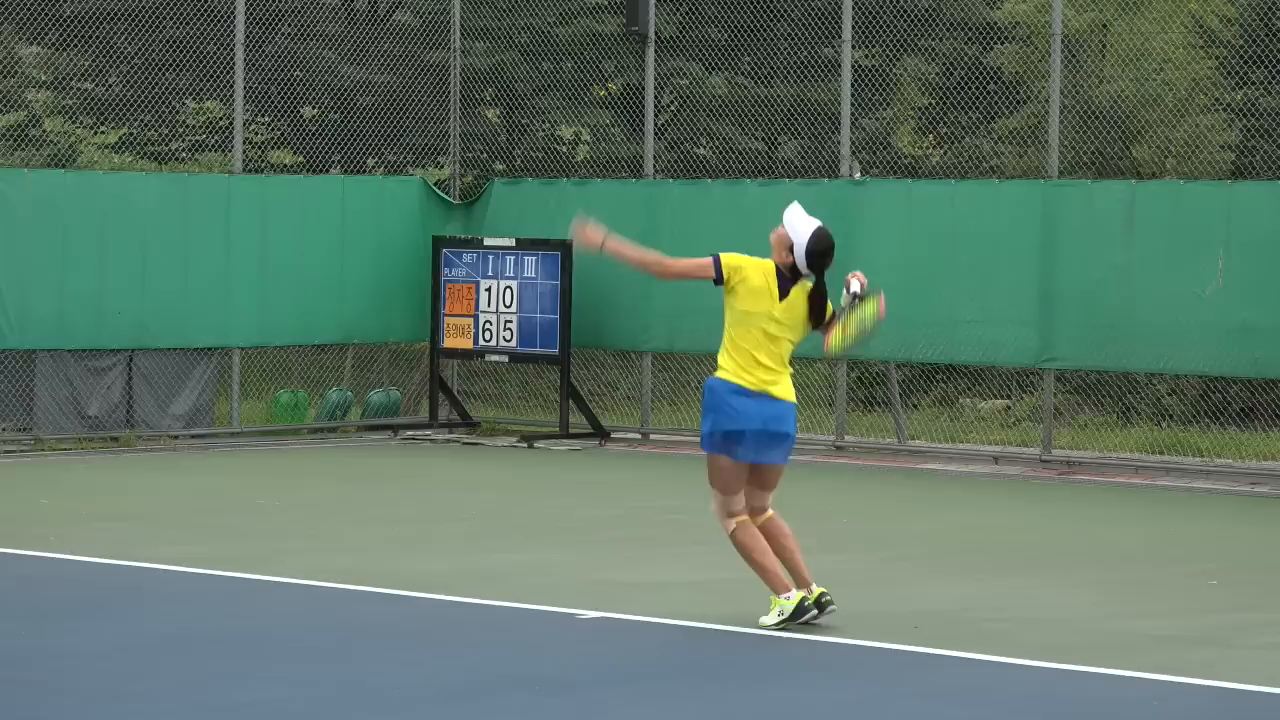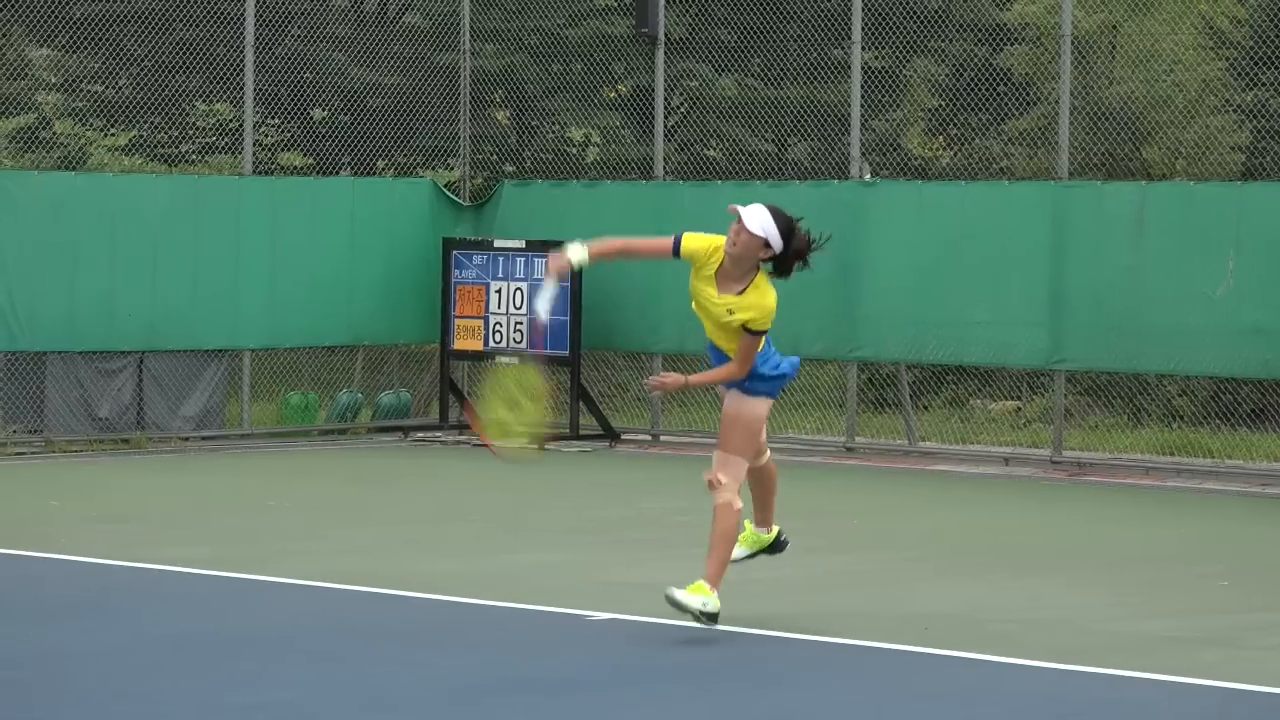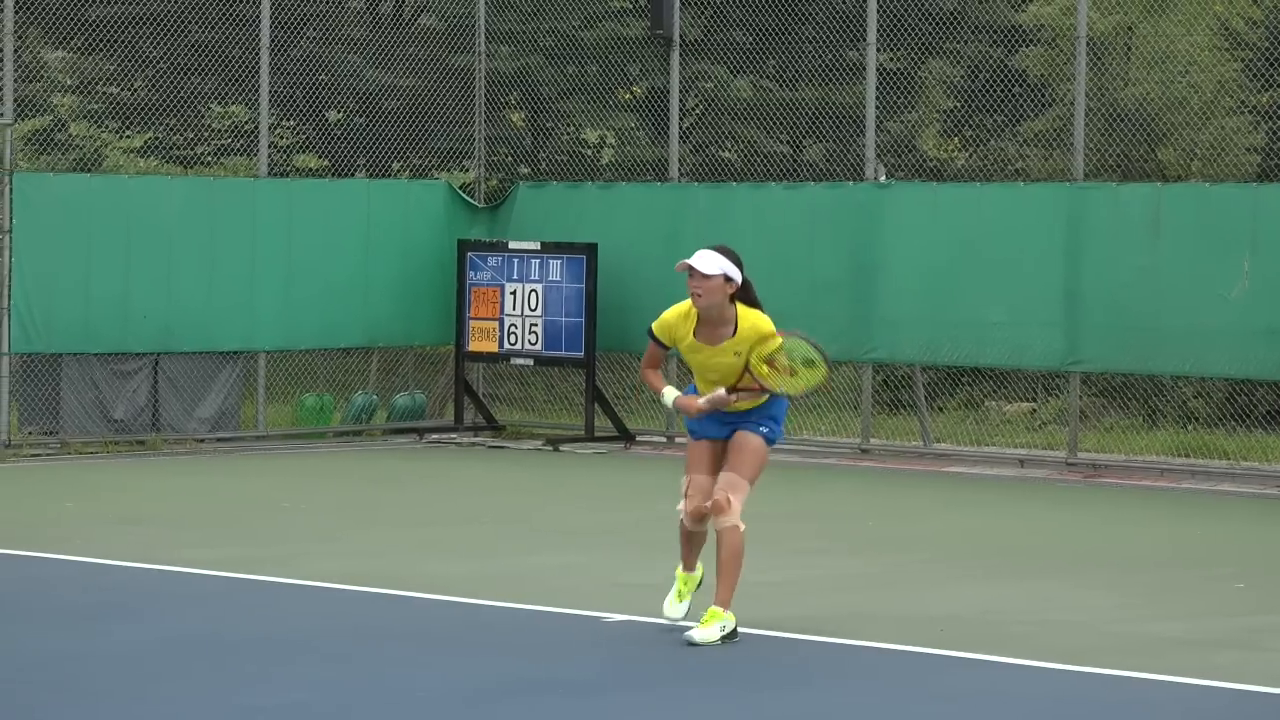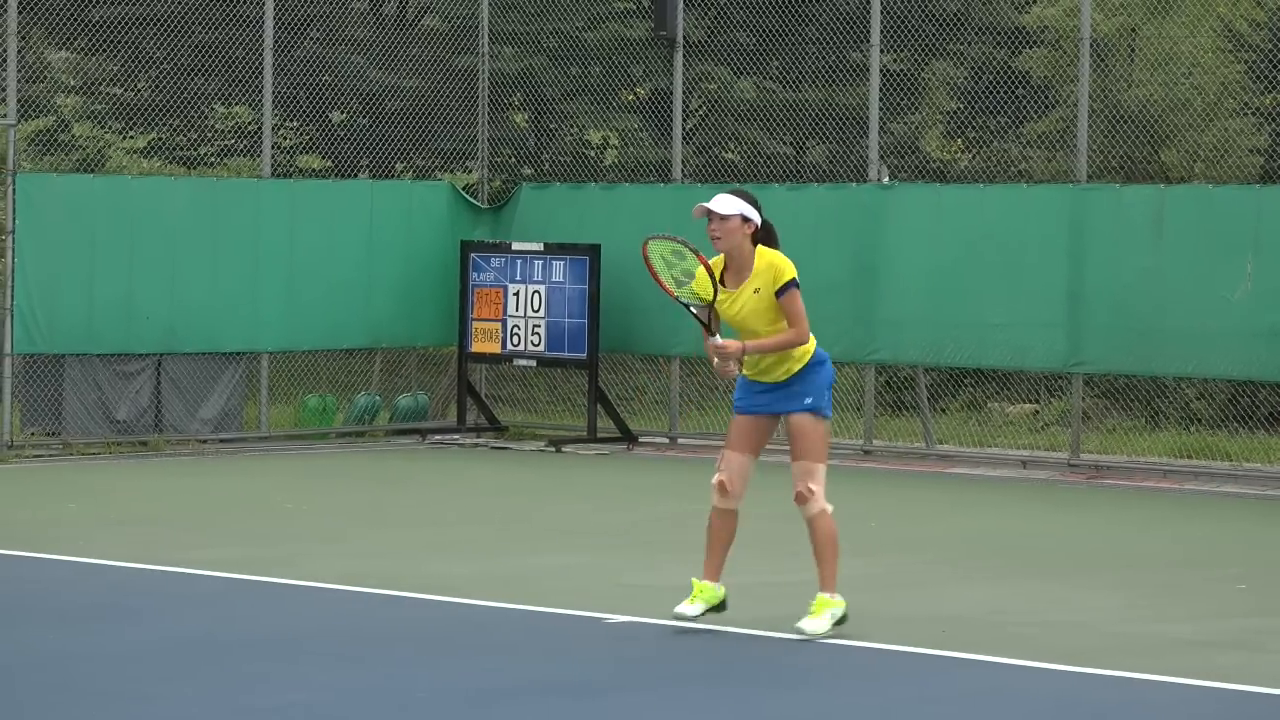
dt=0.4s
person 1, frame 1
left shoulder: (742, 269)
right shoulder: (810, 297)
left elbow: (667, 269)
left wrist: (605, 242)
right wrist: (854, 295)
left hip: (733, 403)
right hip: (779, 412)
left knee: (732, 515)
right knee: (760, 510)
left ankle: (788, 597)
right ankle: (810, 591)
person 1, frame 2
left shoulder: (761, 300)
right shoulder: (705, 249)
left elbow: (741, 369)
right elbow: (633, 246)
left wrist: (684, 382)
right wrist: (576, 253)
left hip: (753, 372)
right hip: (721, 359)
left knee: (723, 481)
right knee: (751, 449)
left ankle: (706, 595)
right ankle: (765, 532)
person 1, frame 3
left shoulder: (758, 327)
right shoulder: (673, 321)
right elbow: (648, 368)
left wrist: (731, 396)
right wrist: (674, 398)
left hip: (757, 413)
right hip: (707, 412)
left knee: (724, 504)
right knee: (694, 509)
left ankle: (722, 614)
right ankle: (688, 573)
person 1, frame 4
left shoulder: (776, 265)
right shoulder: (711, 273)
left elbow: (800, 333)
right elbow: (708, 334)
left wrist: (744, 348)
right wrist: (726, 356)
left hip: (803, 378)
right hip: (754, 385)
left knee: (808, 493)
right knee: (726, 486)
left ankle: (829, 598)
right ankle: (710, 590)
